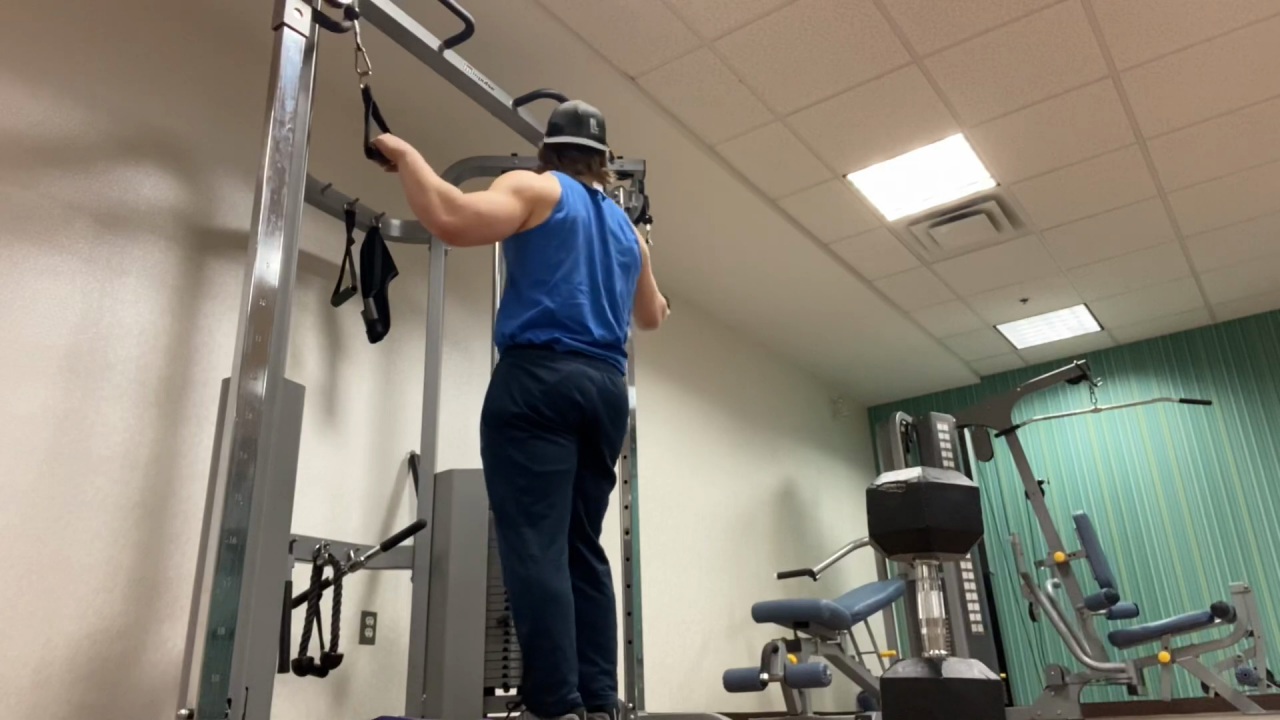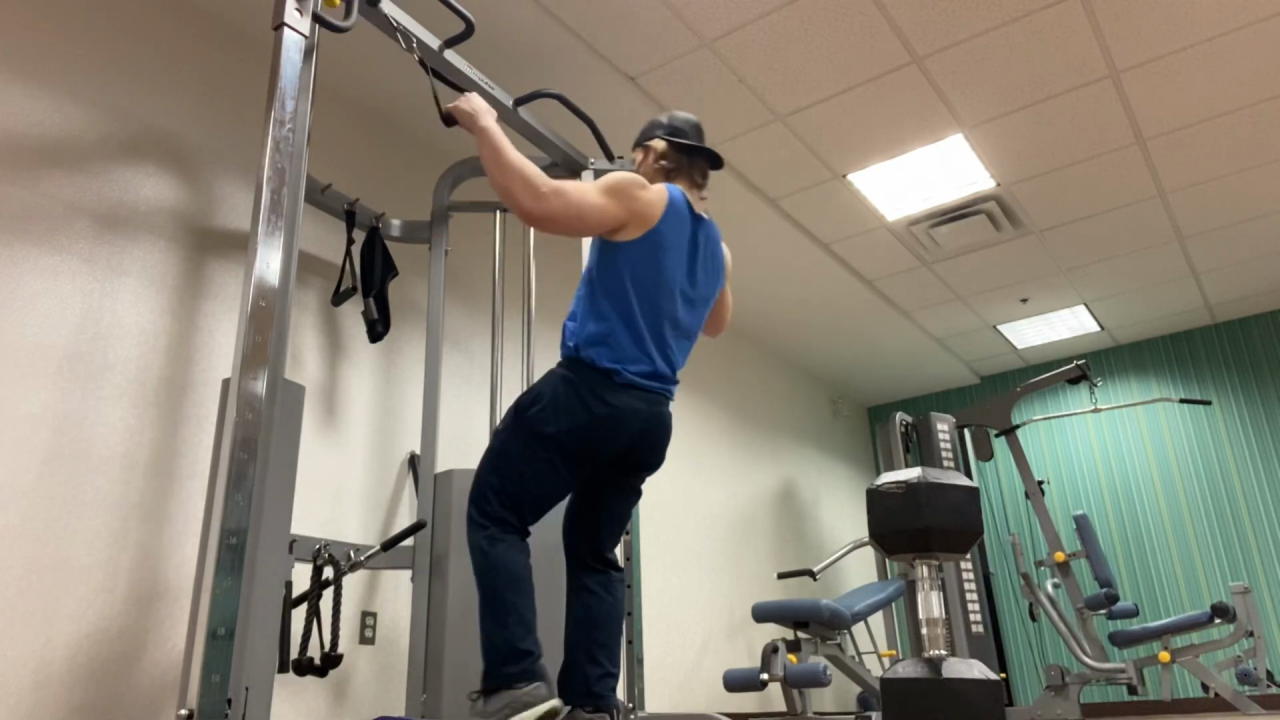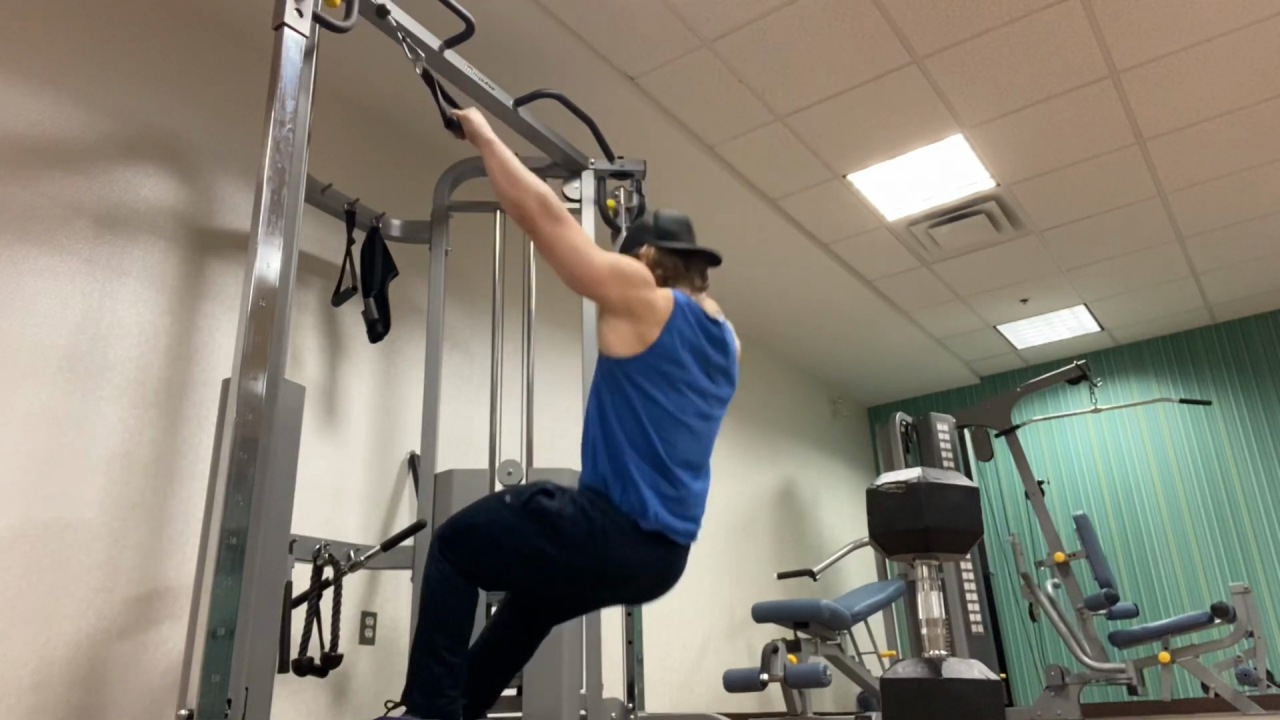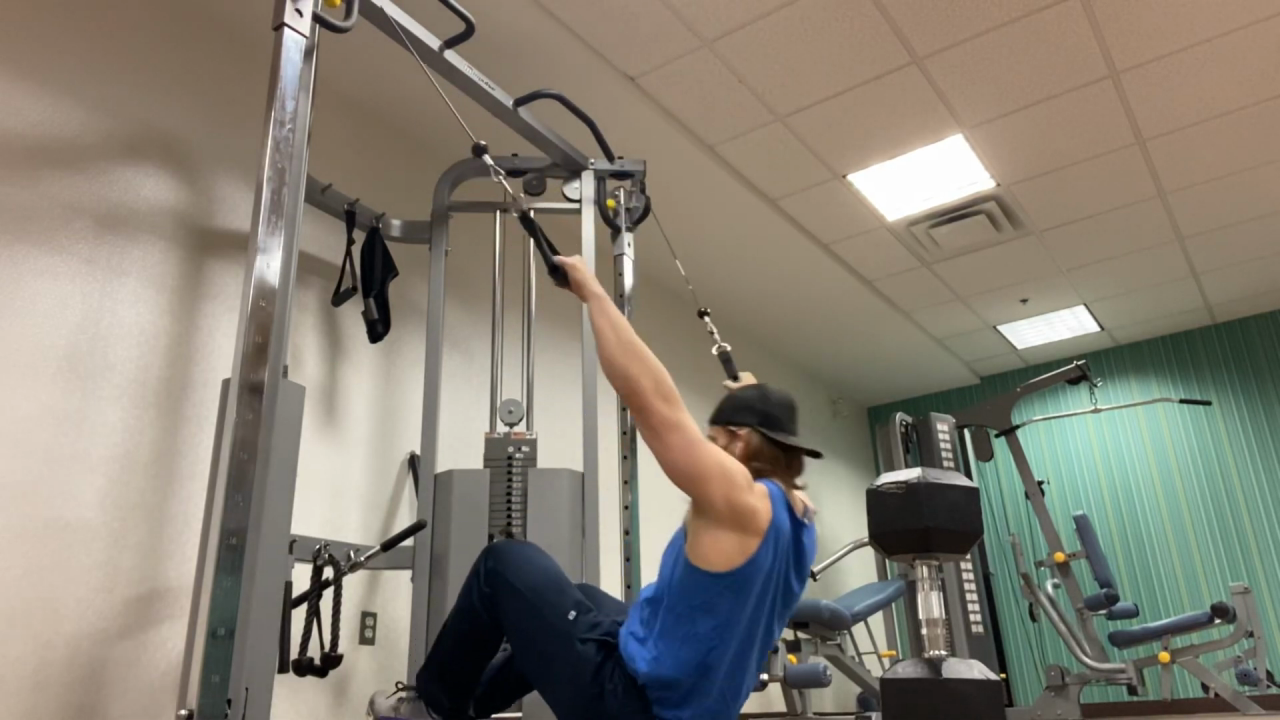
dt=0.7s
person 1, frame 1
left shoulder: (535, 188)
right shoulder: (626, 228)
left elbow: (452, 219)
right elbow: (653, 316)
left wrist: (405, 155)
right wrist: (654, 294)
left hip: (539, 380)
right hip: (606, 391)
left knee: (535, 547)
right knee: (580, 550)
person 1, frame 2
left shoulder: (639, 198)
right shoulder: (715, 246)
left elbow: (537, 201)
right elbow: (716, 321)
left wrist: (483, 124)
left hip: (586, 393)
right hip: (649, 415)
left knee: (495, 516)
right knee: (593, 554)
person 1, frame 3
left shoulder: (641, 302)
right shoulder: (724, 338)
left elbow: (543, 215)
left wrist: (484, 135)
right wrist: (681, 258)
left hip: (614, 530)
right hip: (664, 558)
left knee: (457, 545)
right knee: (539, 579)
person 1, frame 4
left shoulder: (741, 503)
right shoulder: (798, 516)
left elbow: (651, 398)
right elbow: (770, 436)
left wrist: (592, 291)
right wrist: (749, 394)
left knee: (506, 564)
right knee: (578, 601)
